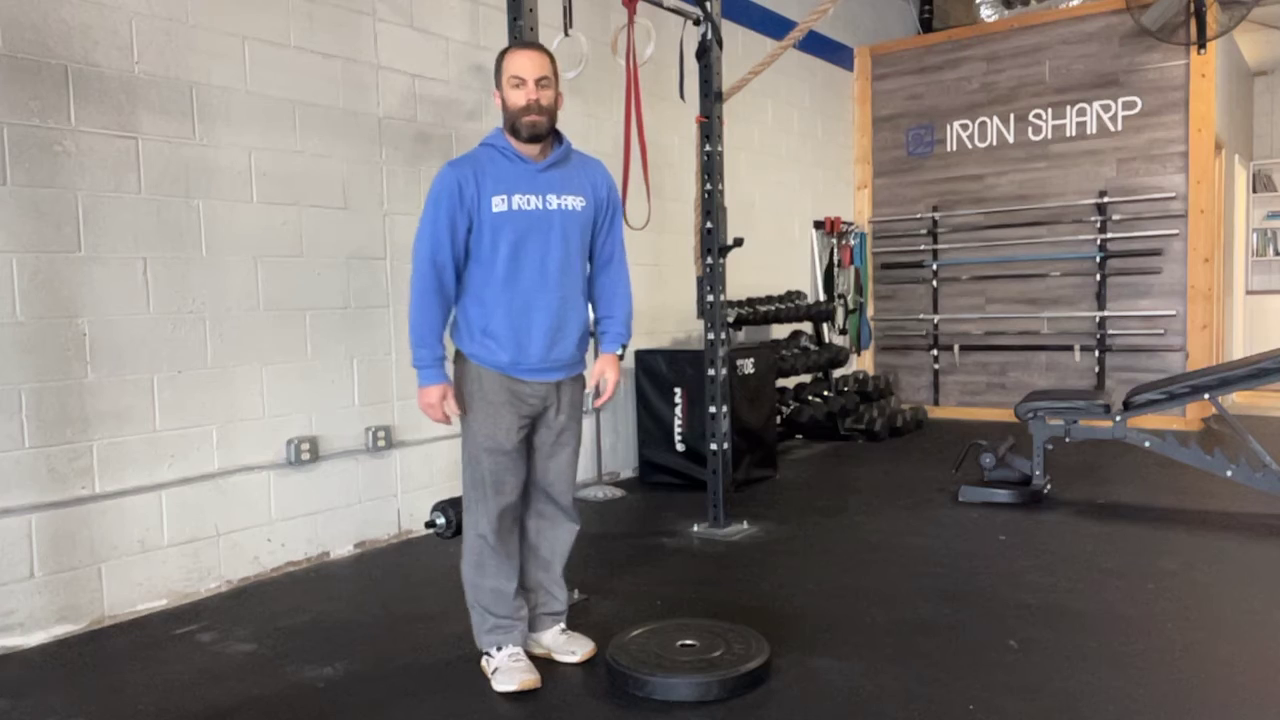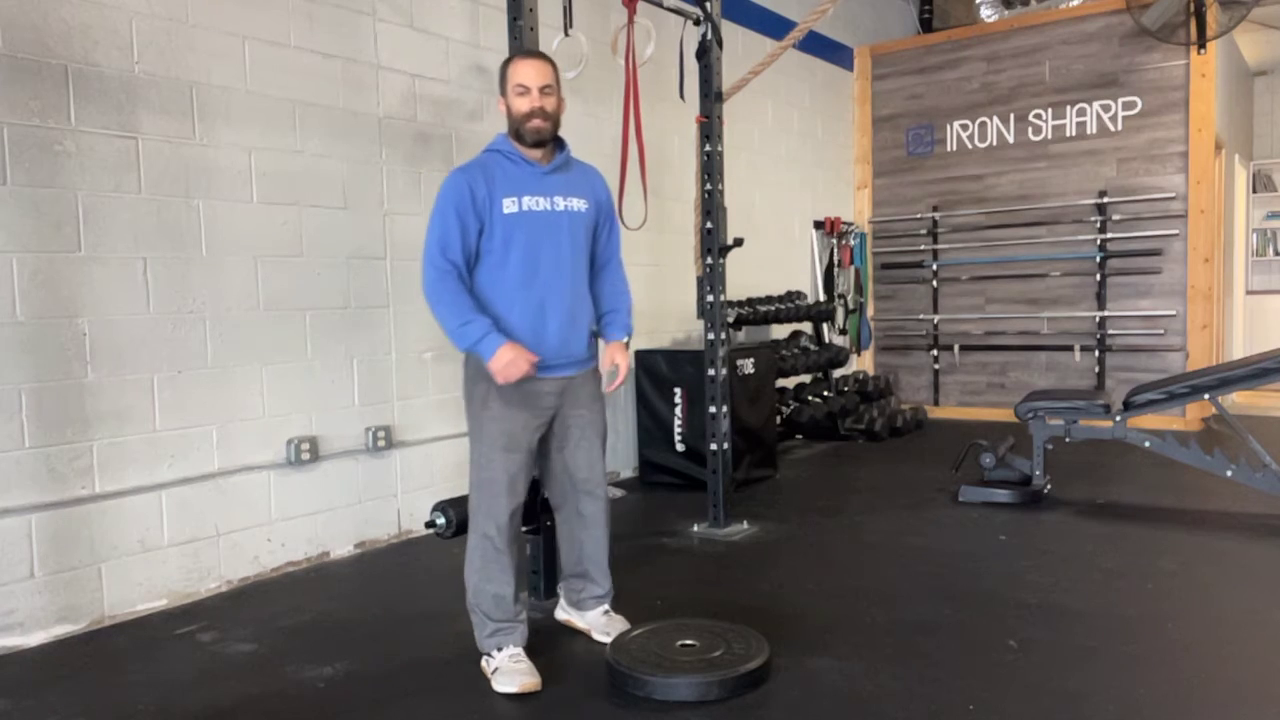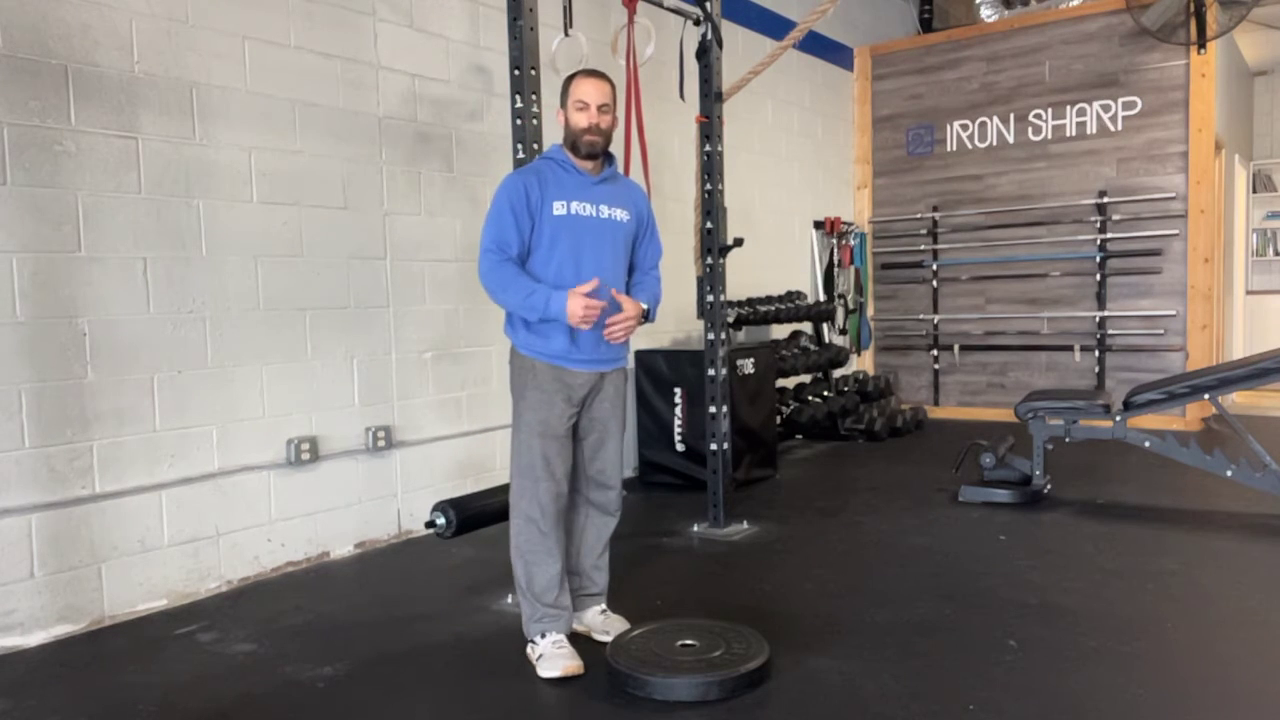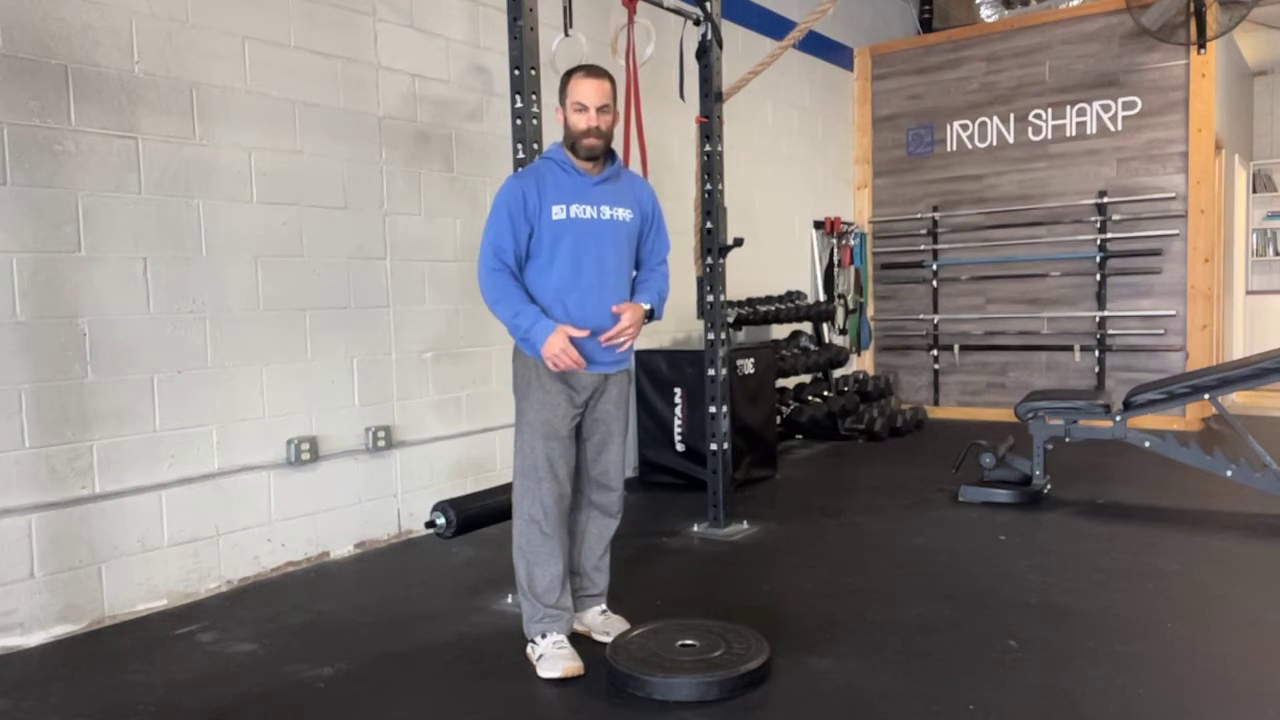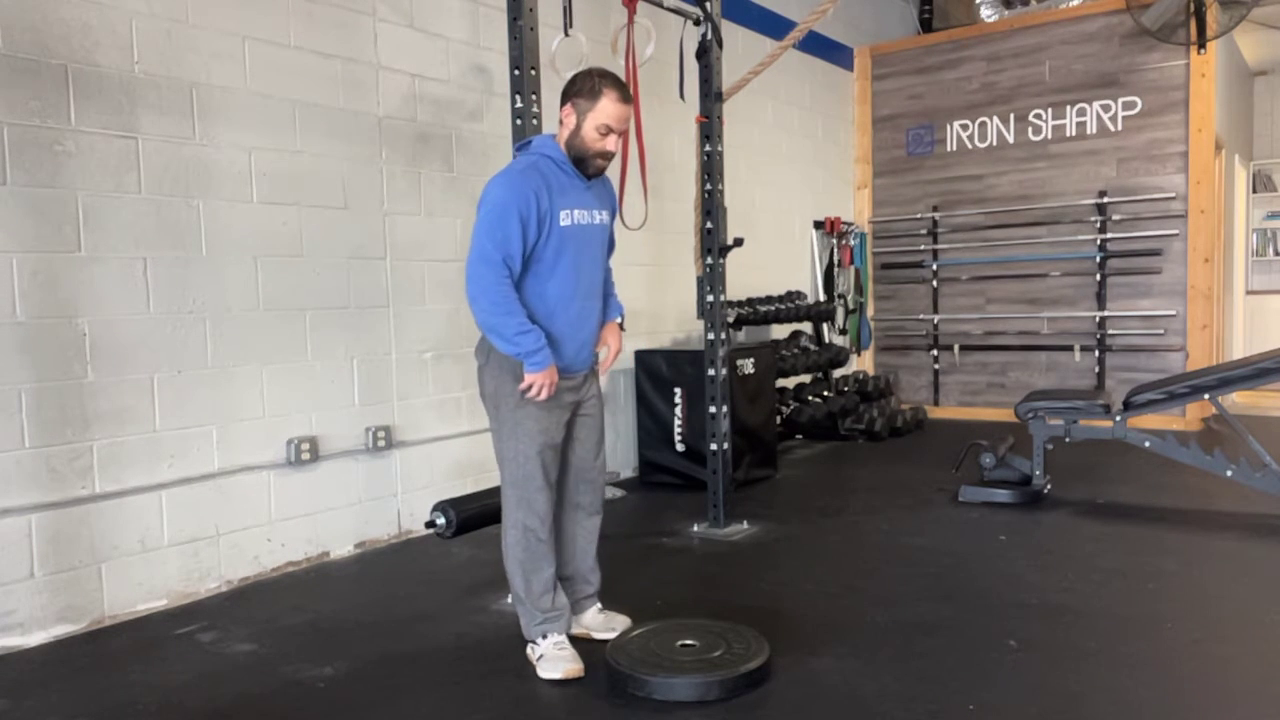
dt=1s
person 1, frame 1
left shoulder: (593, 179)
right shoulder: (464, 178)
left elbow: (609, 268)
right elbow: (433, 276)
left wrist: (611, 346)
right wrist: (429, 369)
left hip: (565, 376)
right hip: (492, 375)
left knee: (554, 505)
right knee: (494, 510)
left ankle: (546, 622)
right ankle: (500, 641)
person 1, frame 2
left shoulder: (589, 182)
right shoulder: (472, 182)
left elbow: (607, 267)
right elbow: (442, 274)
left wrist: (616, 333)
right wrist: (489, 344)
left hip: (579, 373)
right hip: (508, 376)
left knee: (587, 495)
right knee: (497, 510)
left ankle: (586, 600)
right ankle: (501, 643)
person 1, frame 3
left shoulder: (632, 197)
right shoulder: (527, 185)
left elbow: (648, 270)
right elbow: (495, 265)
left wrist: (641, 305)
right wrist: (556, 303)
left hip: (609, 367)
right hip: (544, 365)
left knee: (600, 490)
right knee: (542, 495)
left ankle: (588, 603)
right ankle: (546, 628)
person 1, frame 4
left shoulder: (637, 192)
right shoulder: (526, 187)
left elbow: (655, 265)
right elbow: (495, 271)
left wrist: (643, 306)
right wrist: (539, 330)
left hip: (613, 368)
right hip: (547, 368)
left knee: (603, 492)
right knee: (544, 496)
left ankle: (590, 603)
right ankle: (547, 628)
person 1, frame 5
left shoulder: (601, 189)
right shoulder: (519, 185)
right elbow: (487, 281)
left wrist: (611, 317)
right wrist: (536, 358)
left hip: (581, 370)
right hip: (524, 372)
left knee: (584, 492)
right knee: (532, 502)
left ankle: (581, 604)
right ankle: (545, 631)
